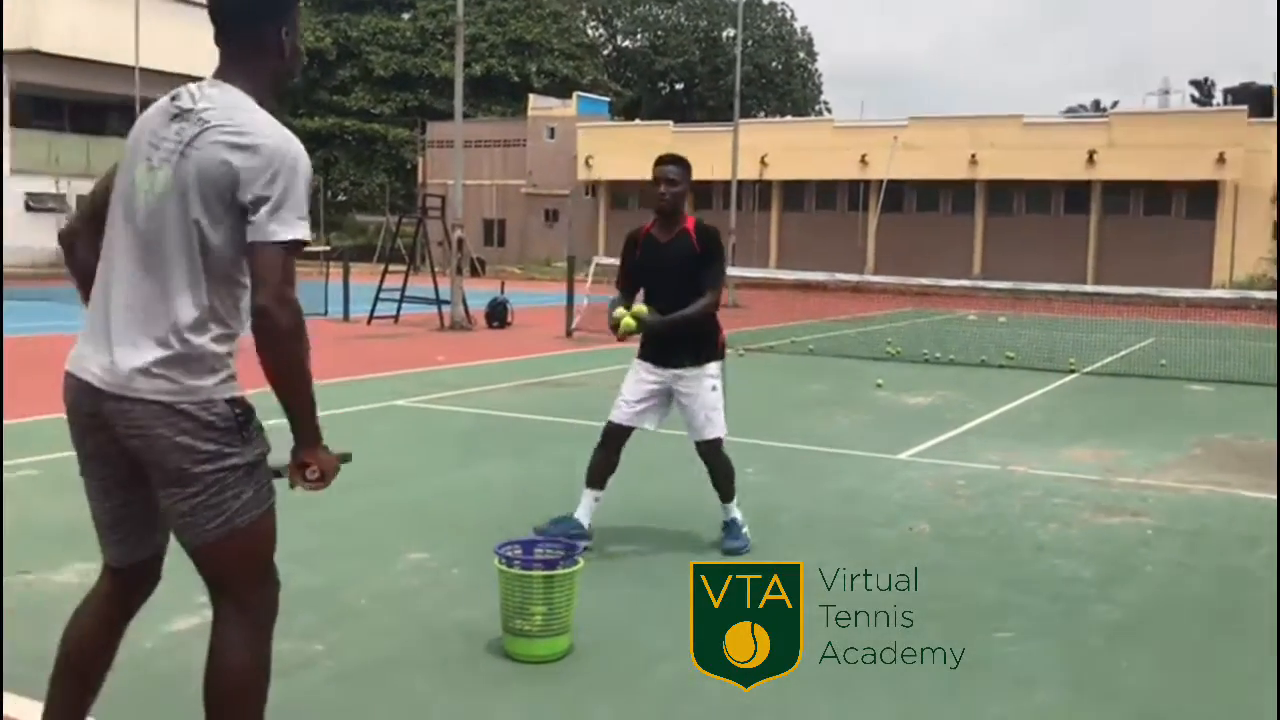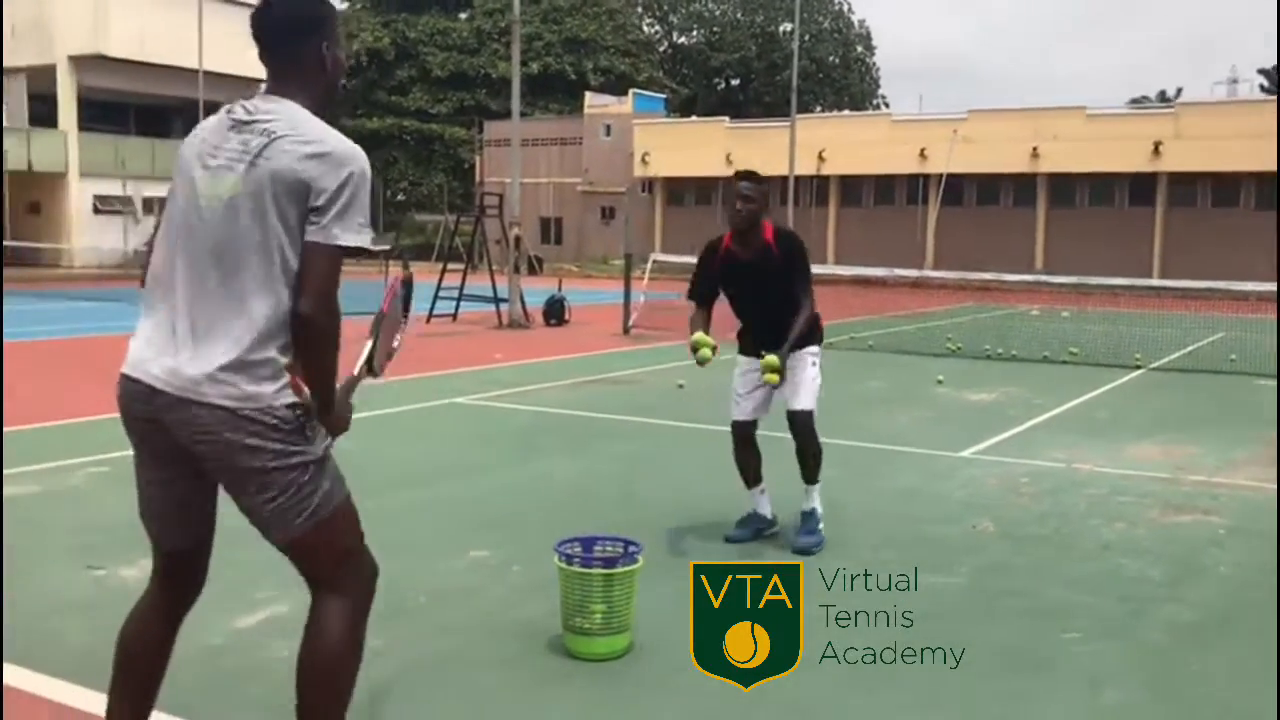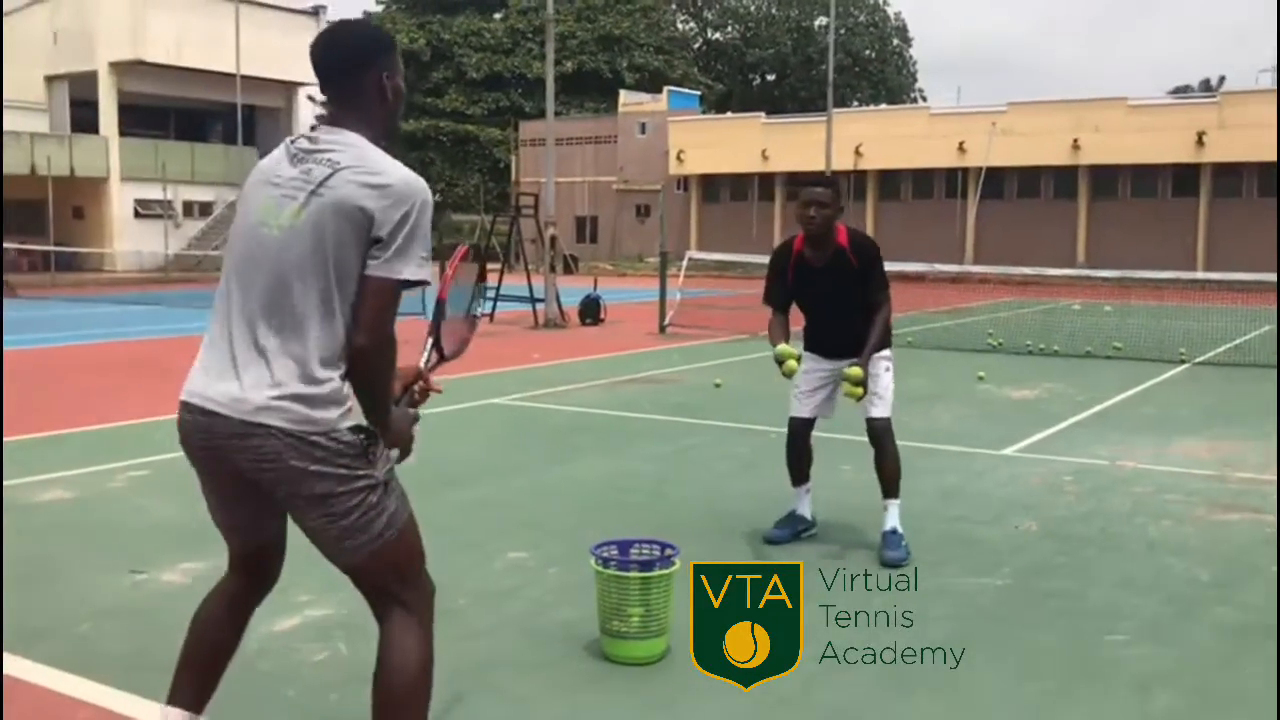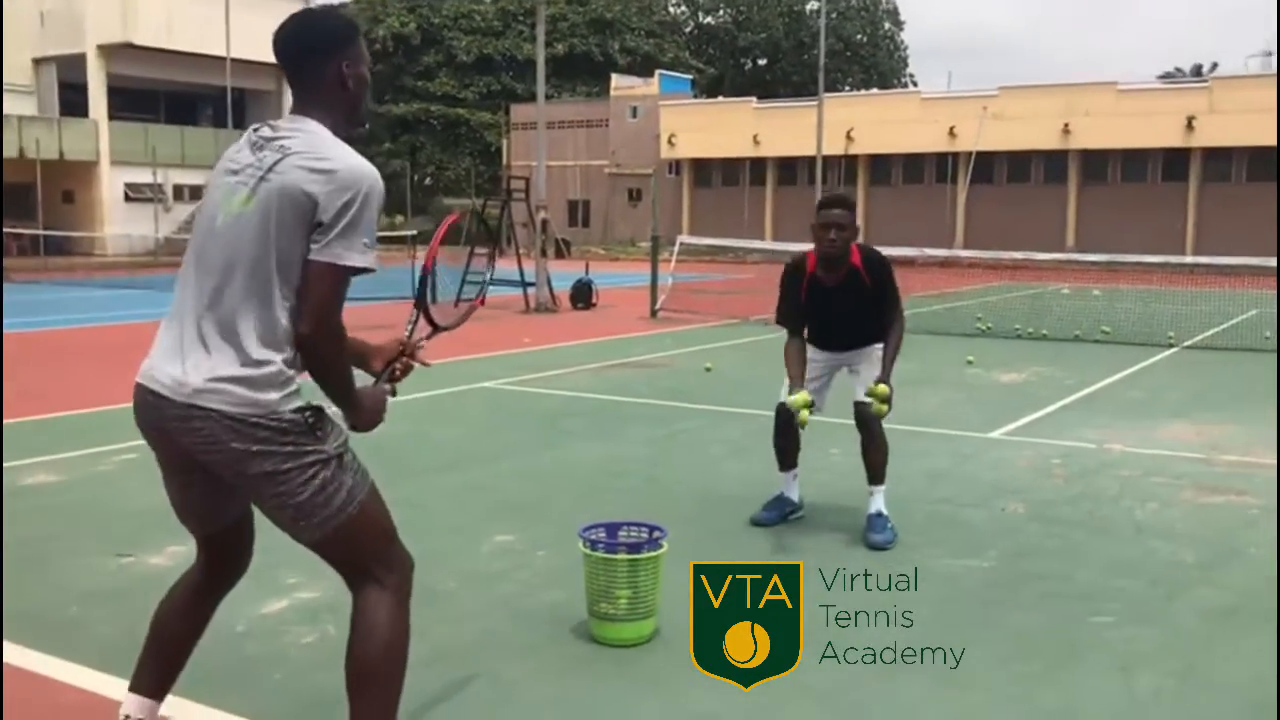
dt=0.4s
person 1, frame 1
left shoulder: (157, 116)
right shoulder: (273, 147)
left elbow: (77, 238)
right elbow: (273, 307)
right wrist: (307, 436)
left hip: (91, 384)
right hip: (183, 400)
left knee: (125, 579)
right knee: (247, 601)
person 1, frame 2
left shoulder: (208, 134)
right shoulder: (335, 156)
right elbow: (312, 307)
right wrist: (327, 404)
left hip: (146, 384)
right hip: (241, 404)
left knee: (174, 580)
right knee: (347, 579)
person 1, frame 3
left shoulder: (273, 165)
right shoulder: (398, 188)
right elbow: (366, 336)
left wrist: (373, 381)
right wrist: (384, 422)
left hip: (206, 410)
right hip: (299, 430)
left knee: (249, 572)
right knee: (407, 600)
person 1, frame 4
left shoulder: (245, 151)
right shoulder: (349, 174)
right elbow: (312, 323)
left wrist: (361, 352)
right wrist: (354, 402)
left hip: (161, 394)
right hip: (248, 412)
left knee: (221, 558)
right knee: (383, 574)
person 2, frame 1
left shoulder: (705, 237)
right shoulder: (637, 240)
left elbow: (713, 298)
right elbow: (625, 294)
left wrist: (667, 321)
right wrist: (620, 315)
left hip: (698, 360)
right hip: (651, 359)
left knee: (709, 445)
right knee: (613, 433)
left ankle: (732, 519)
right ankle: (580, 520)
person 2, frame 2
left shoulder: (787, 244)
right shoulder: (714, 253)
left elbow: (806, 305)
right elbow: (702, 308)
left wrist: (784, 350)
right wrist: (699, 340)
left hip: (798, 344)
right hip: (752, 349)
left knee: (801, 422)
right knee: (741, 429)
left ankle: (811, 512)
right ankle: (762, 512)
person 2, frame 3
left shoulder: (861, 247)
right shoulder: (785, 256)
left elbow: (883, 307)
right elbow: (779, 313)
left wrist: (865, 358)
right wrist: (781, 349)
left hip: (869, 349)
right hip: (818, 352)
left knee: (879, 428)
right knee: (797, 428)
left ankle: (892, 525)
right ankle: (803, 512)
person 2, frame 4
left shoulder: (874, 265)
right shoulder: (796, 272)
left elbow: (895, 320)
right elbow: (794, 337)
left wrist: (885, 373)
right wrist: (797, 391)
left hip: (868, 346)
right hip: (819, 346)
left knee: (867, 415)
right knee: (785, 413)
left ankle: (877, 510)
right ankle: (789, 496)
